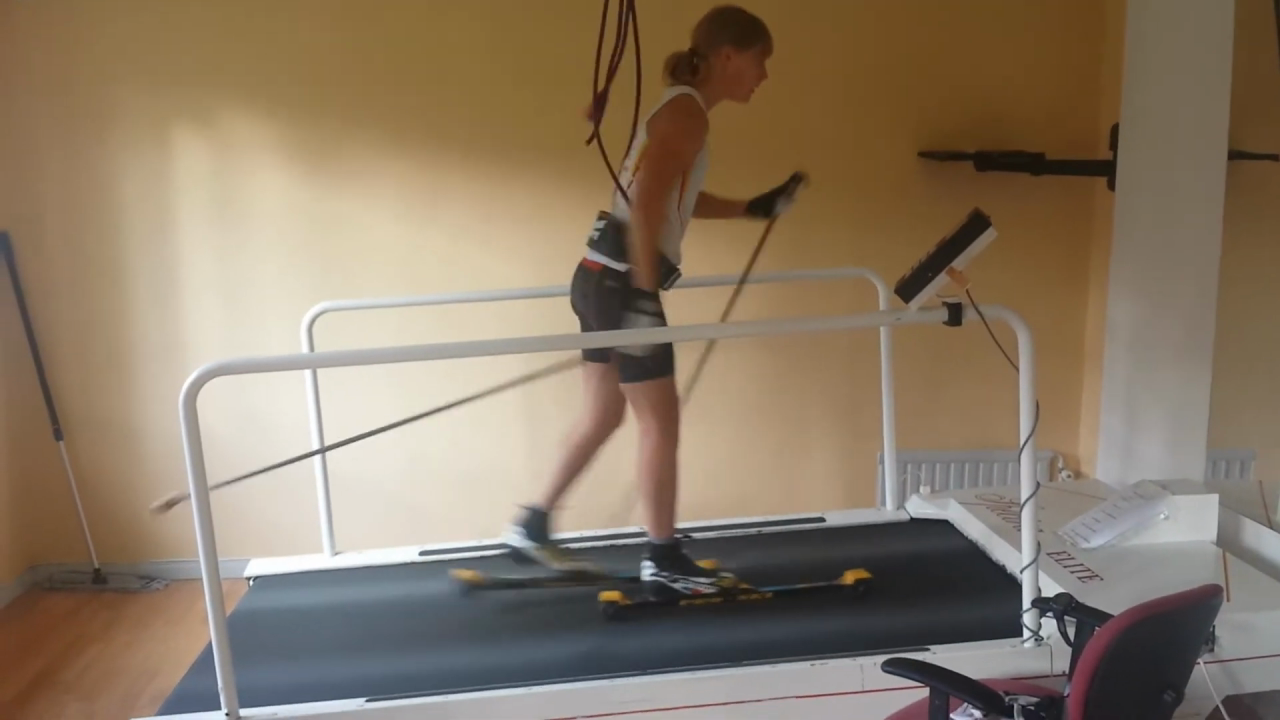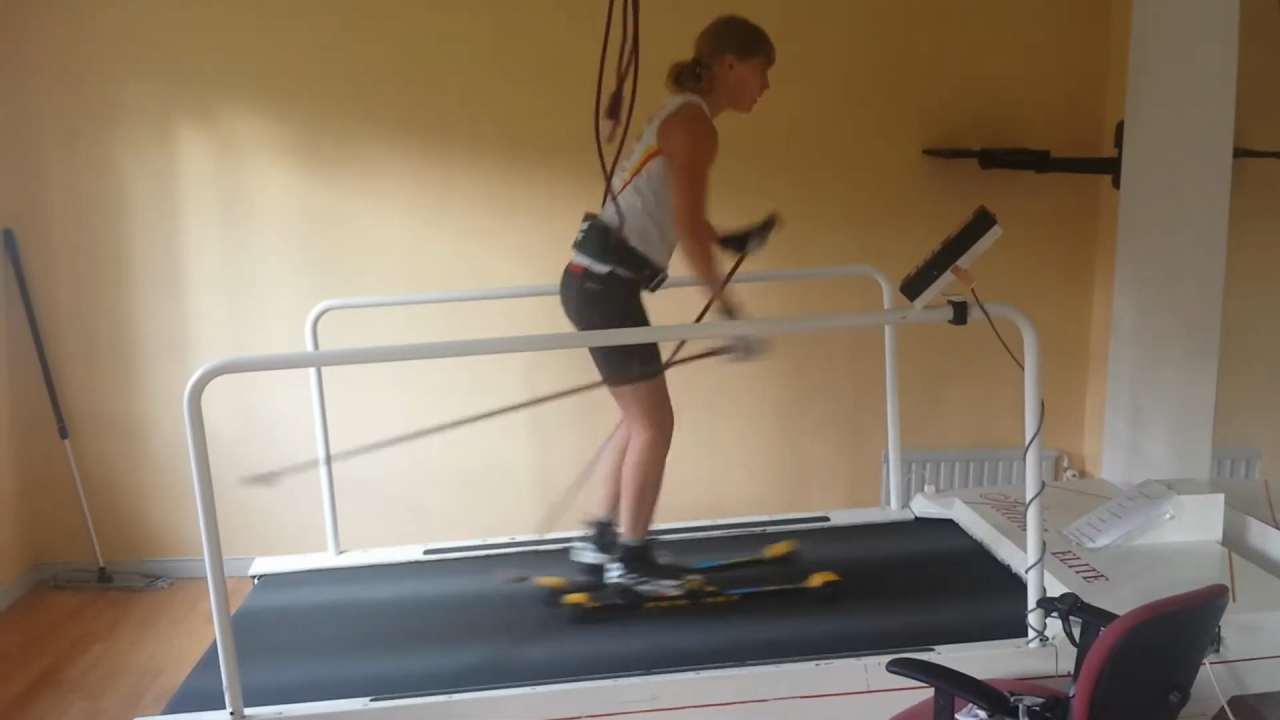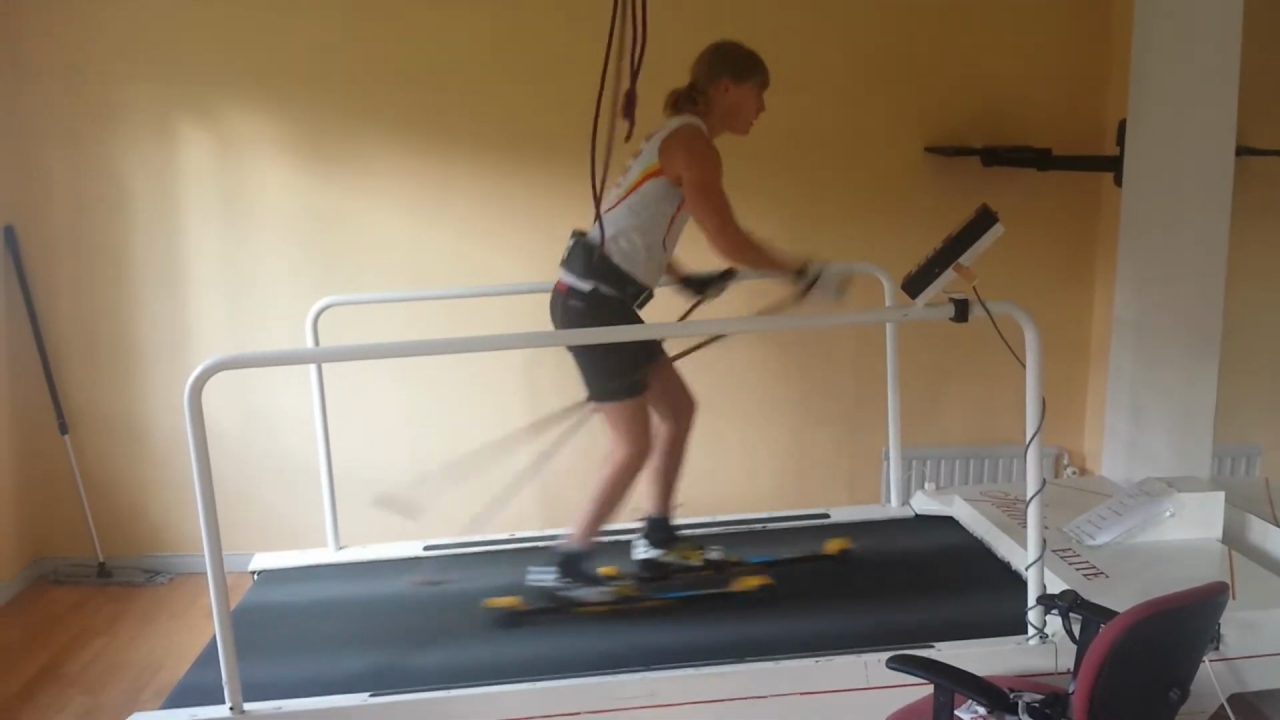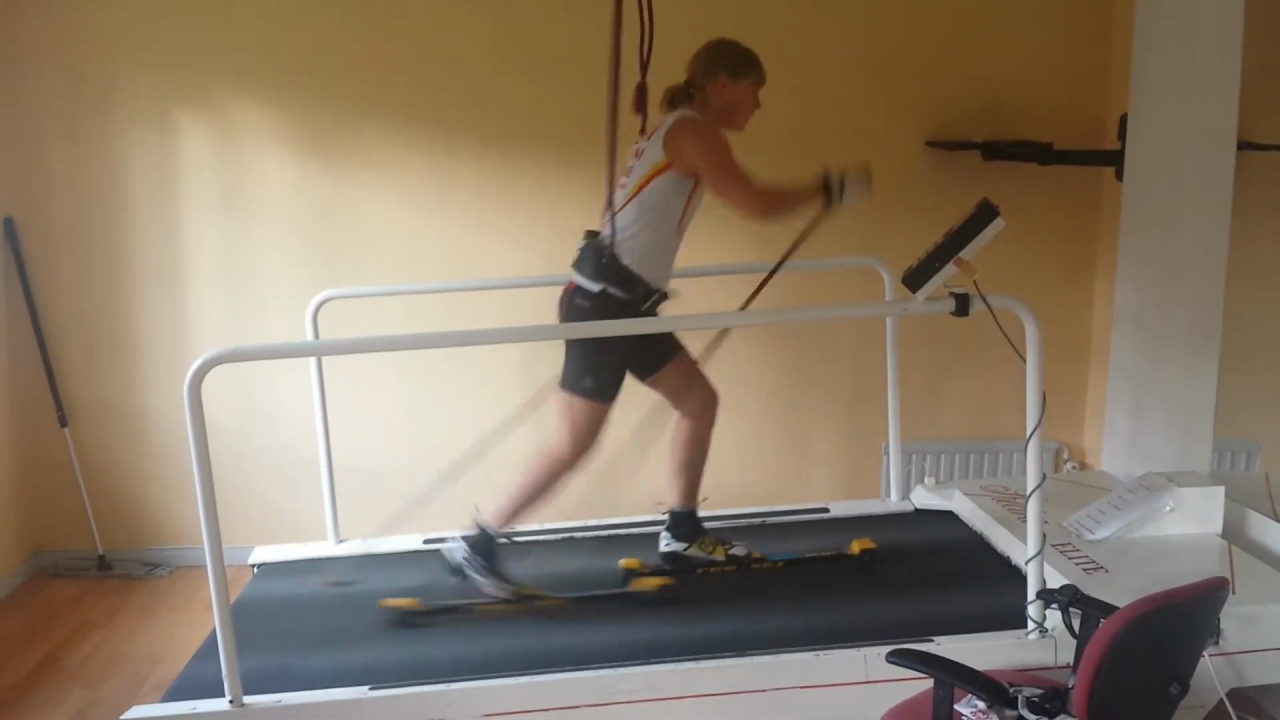
dt=0.1s
person 1, frame 1
left shoulder: (682, 109)
right shoulder: (685, 113)
left elbow: (682, 201)
right elbow: (646, 204)
left wrist: (757, 206)
right wrist: (648, 302)
left hip: (608, 278)
right hip: (618, 281)
left knee: (604, 415)
right knee: (660, 421)
left ankle: (532, 524)
right ankle: (662, 561)
person 1, frame 2
left shoulder: (683, 117)
right shoulder: (693, 122)
right elbow: (686, 224)
left wrist: (731, 240)
right wrist: (728, 307)
left hip: (602, 280)
right hip: (605, 282)
left knee: (640, 418)
right knee: (653, 424)
left ankle: (604, 538)
right ankle: (632, 561)
person 1, frame 3
left shoulder: (677, 140)
right shoulder: (691, 145)
right elbow: (725, 237)
left wrist: (687, 278)
right wrist: (800, 272)
left hip: (600, 294)
right hip: (591, 300)
left knee: (677, 410)
right knee: (634, 443)
left ankle: (656, 537)
right ankle: (565, 564)
person 1, frame 4
left shoulder: (670, 134)
right shoulder: (693, 133)
right elbow: (755, 203)
right wrist: (828, 188)
left hip: (620, 301)
right hip: (605, 303)
left knee: (701, 403)
right knee: (573, 443)
left ankle: (682, 533)
right ankle: (479, 544)
